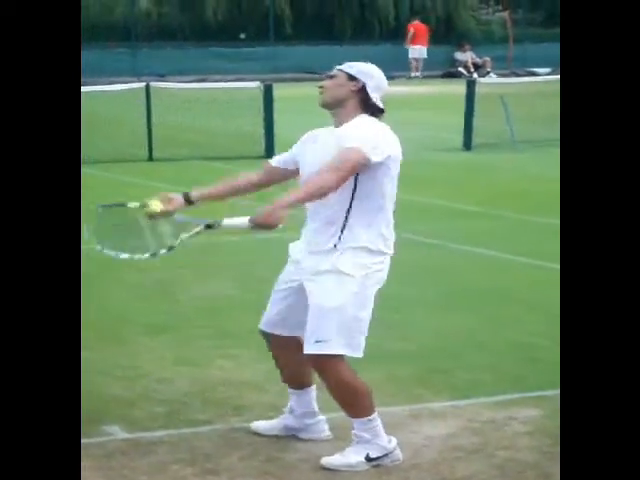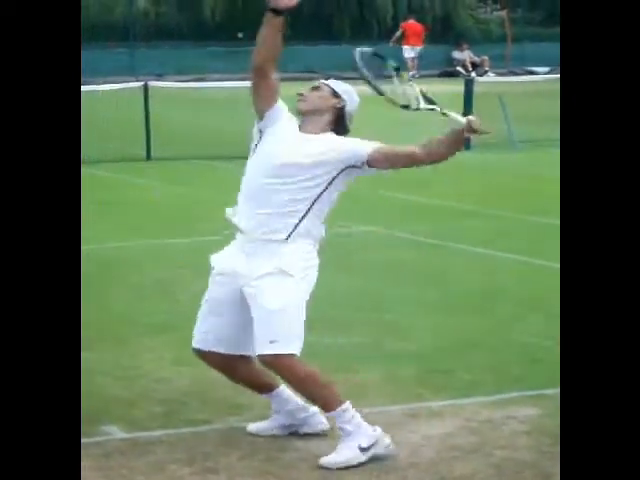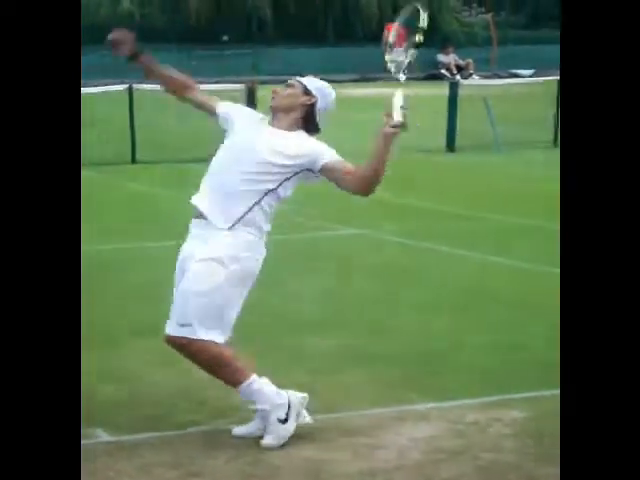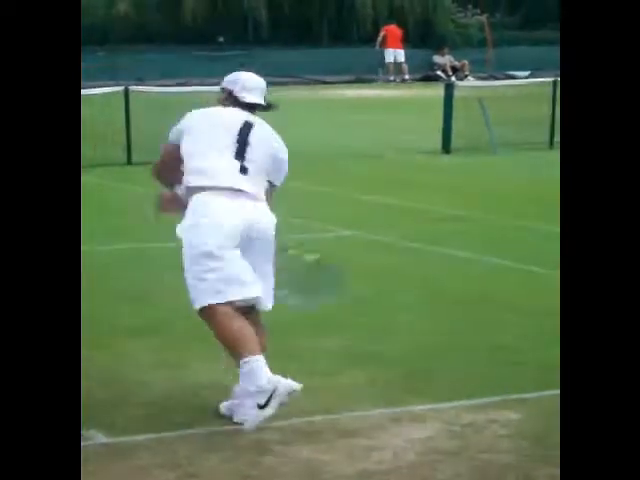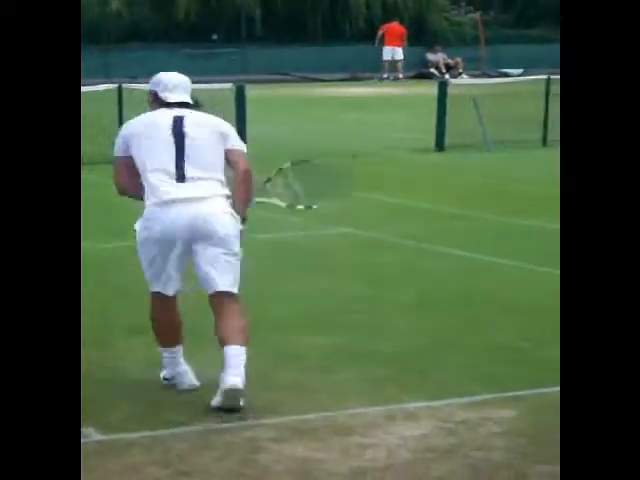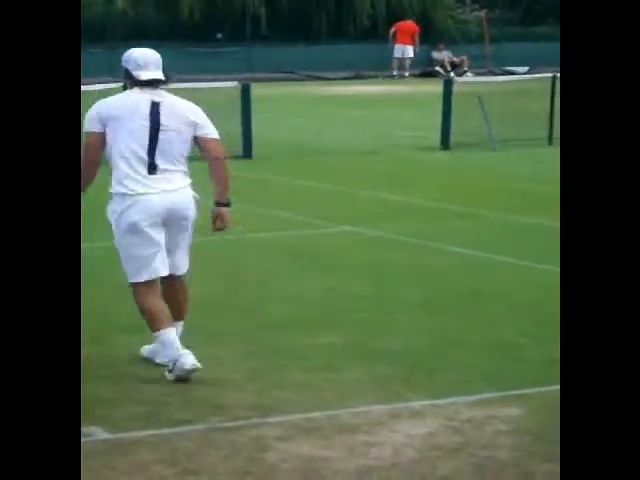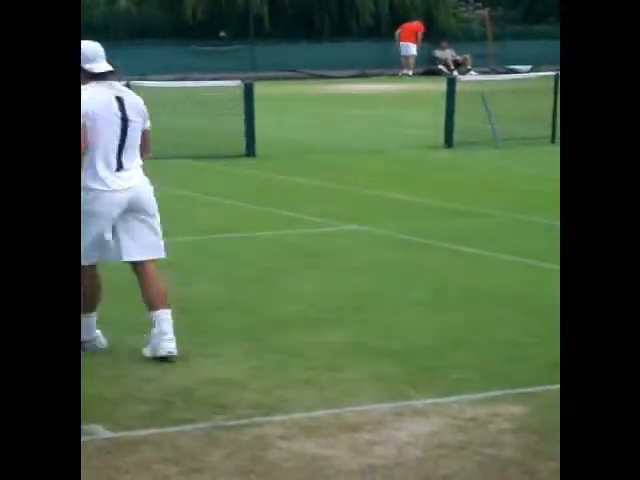
dt=0.4s
person 1, frame 1
left shoulder: (373, 134)
right shoulder: (316, 139)
left elbow: (336, 174)
right elbow: (256, 177)
left wrist: (285, 205)
right wrist: (188, 199)
left hip: (351, 262)
right hip: (313, 255)
left knee: (327, 356)
right knee: (280, 335)
left ankle: (376, 444)
right ankle: (304, 417)
person 1, frame 2
left shoulder: (344, 150)
right shoulder: (276, 125)
left elbow: (420, 154)
right elbow: (264, 70)
left wrist: (457, 135)
left hip: (284, 265)
right hip: (238, 257)
left knee: (277, 357)
right knee: (213, 349)
left ankle: (362, 434)
right ankle: (294, 412)
person 1, frame 3
left shoulder: (309, 149)
right shoulder: (245, 119)
left elbow: (361, 185)
right elbow: (189, 91)
left wrist: (384, 141)
right wrist: (139, 57)
left hip: (229, 249)
right hip: (203, 242)
left knee: (187, 339)
right knee: (204, 339)
left ankle: (277, 402)
right ankle: (275, 406)
person 1, frame 4
left shoulder: (197, 118)
right shoulder: (274, 142)
left elbow: (163, 170)
left wrist: (178, 191)
left hip: (210, 213)
right hip: (257, 217)
left knee: (217, 308)
right knee: (245, 309)
left ankle: (262, 384)
right ankle: (252, 392)
person 1, frame 5
left shoulder: (132, 128)
right shoulder: (218, 124)
left elbow: (124, 184)
right elbow: (243, 172)
right wrist: (237, 215)
left hip: (164, 216)
right hip: (214, 211)
left knee: (163, 296)
right knee: (226, 299)
left ankle: (176, 371)
right ankle: (233, 376)
person 1, frame 6
left shoulder: (105, 107)
right shoulder: (189, 109)
left elbow: (89, 159)
right elbow: (217, 157)
left wrist: (80, 190)
right wrist: (223, 204)
left hip: (134, 203)
right hip: (179, 199)
left knee: (145, 284)
right knee: (173, 276)
left ankle: (176, 356)
right ankle: (168, 348)
person 1, frame 7
left shoulder: (83, 99)
right shoulder: (133, 98)
left elbow: (82, 146)
left hip: (98, 193)
right hip: (137, 188)
left knee: (86, 265)
right knee: (145, 265)
left ankle: (88, 334)
right ankle: (164, 337)
